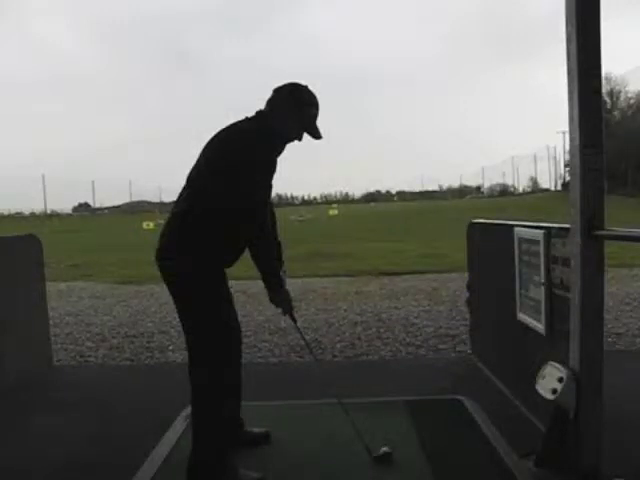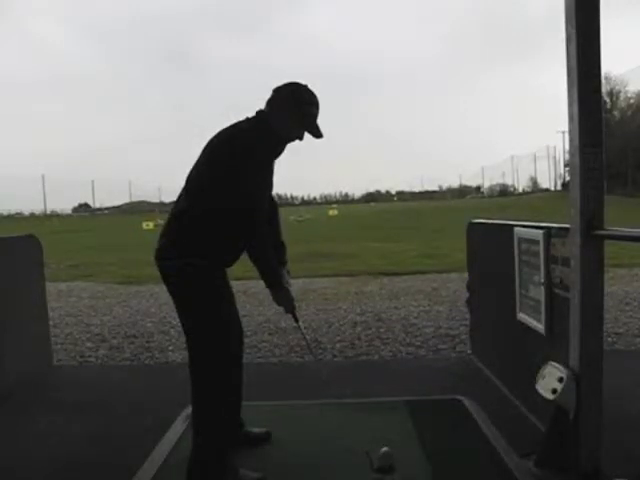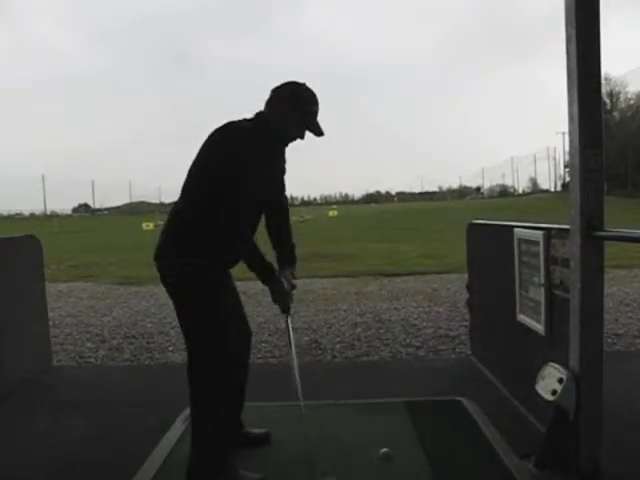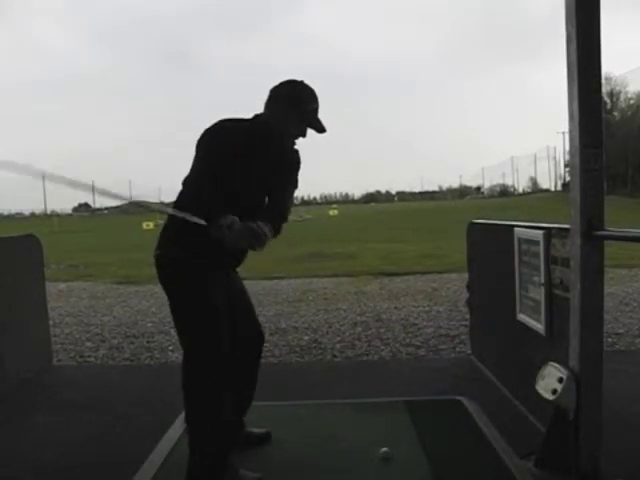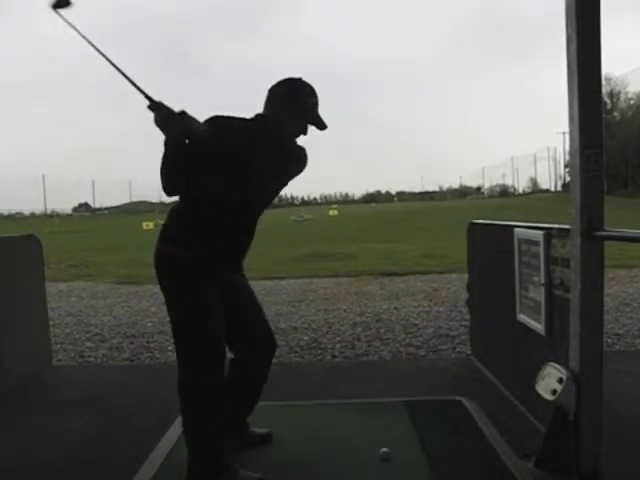
dt=1s
person 1, frame 1
left shoulder: (250, 142)
right shoulder: (249, 145)
left elbow: (257, 215)
right elbow: (254, 221)
left wrist: (276, 272)
right wrist: (275, 282)
left hip: (195, 256)
right hip: (191, 259)
left knee: (225, 344)
right knee: (213, 355)
left ankle: (228, 429)
person 1, frame 2
left shoulder: (256, 144)
right shoulder: (245, 145)
left elbow: (263, 209)
right elbow: (250, 222)
left wrist: (280, 264)
right wrist: (276, 283)
left hip: (200, 257)
right hip: (189, 260)
left knee: (228, 343)
right knee: (213, 355)
left ankle: (228, 428)
person 1, frame 3
left shoulder: (269, 151)
right shoulder: (233, 142)
left elbow: (276, 208)
right elbow: (230, 221)
left wrist: (286, 263)
right wrist: (269, 276)
left hip: (209, 260)
right hip: (188, 261)
left knee: (236, 341)
right knee: (213, 356)
left ankle: (228, 429)
person 1, frame 4
left shoulder: (286, 157)
right shoulder: (224, 136)
left elbow: (280, 203)
right elbow: (198, 193)
left wrist: (264, 226)
right wrist: (222, 222)
left hip: (219, 262)
right hip: (186, 258)
left knee: (248, 341)
right knee: (209, 357)
left ankle: (229, 428)
person 1, frame 5
left shoulder: (293, 156)
right shoulder: (222, 129)
left elbow: (254, 178)
right elbow: (173, 185)
left wrist: (200, 135)
right wrist: (176, 137)
left hip: (225, 263)
right hip: (183, 257)
left knee: (258, 344)
right knee: (204, 360)
left ankle: (231, 427)
